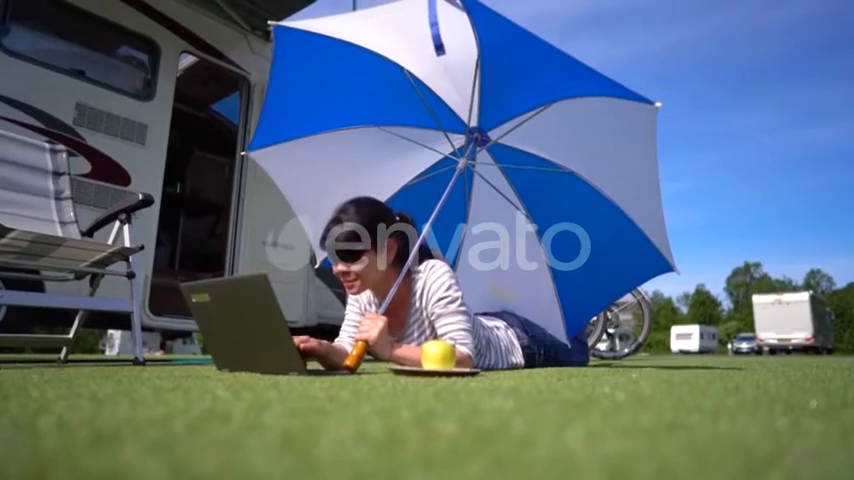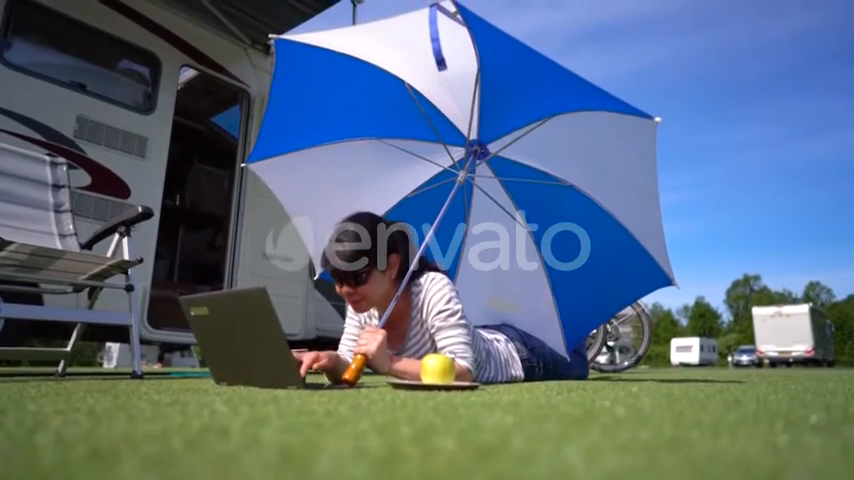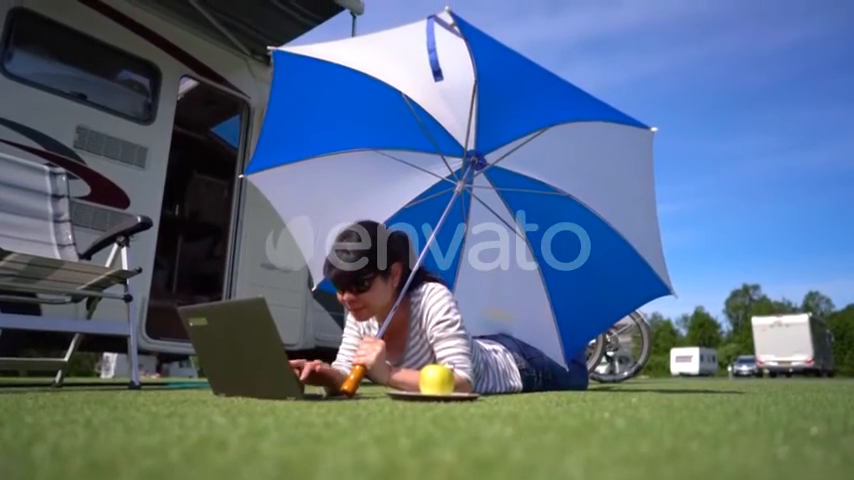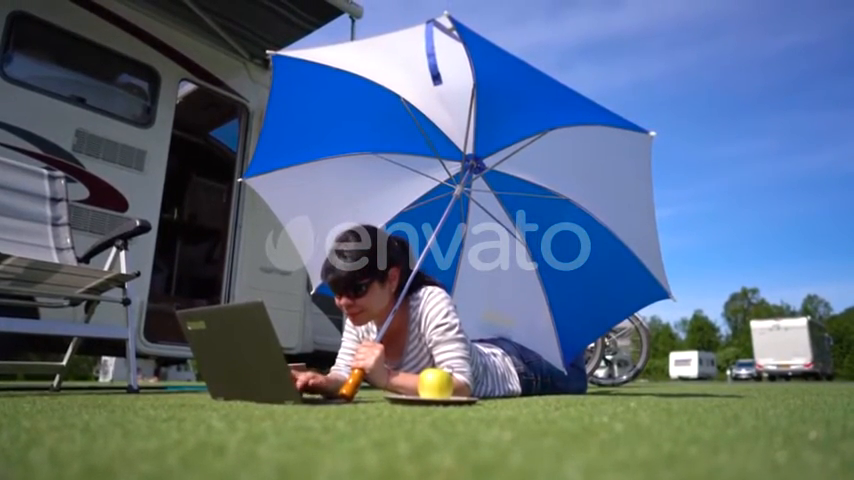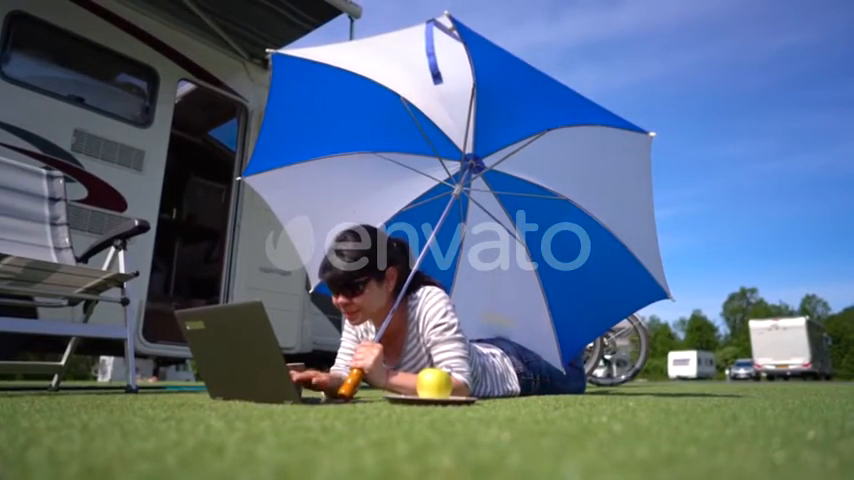
dt=1s
person 1, frame 1
left shoulder: (434, 277)
right shoulder: (361, 292)
left elbow: (463, 358)
right elbow: (345, 353)
left wrist: (391, 350)
right wrist: (323, 350)
left hip: (517, 344)
person 1, frame 2
left shoulder: (434, 288)
right shoulder: (360, 306)
left elbow: (463, 372)
right elbow: (347, 371)
left wrist: (390, 363)
right wrist: (332, 362)
left hip: (515, 355)
person 1, frame 3
left shoulder: (432, 299)
right shoulder: (359, 315)
left elbow: (462, 382)
right elbow: (343, 376)
left wrist: (389, 375)
right wrist: (326, 374)
left hip: (514, 366)
person 1, frame 4
left shoulder: (431, 303)
right shoulder: (358, 319)
left elbow: (461, 386)
right elbow: (342, 377)
left wrist: (387, 378)
right wrist: (324, 383)
left hip: (513, 370)
person 1, frame 5
left shoulder: (430, 303)
right shoulder: (357, 319)
left elbow: (460, 386)
right elbow: (342, 376)
left wrist: (386, 378)
right wrist: (327, 381)
left hip: (513, 370)
